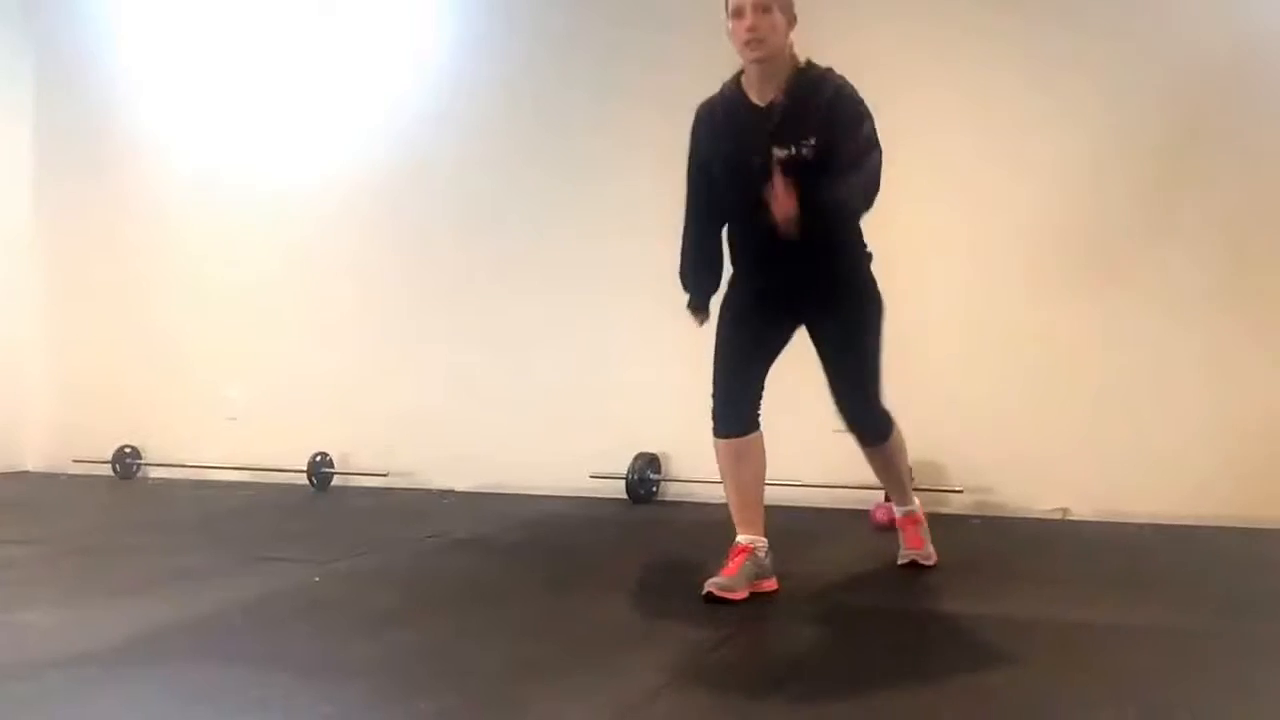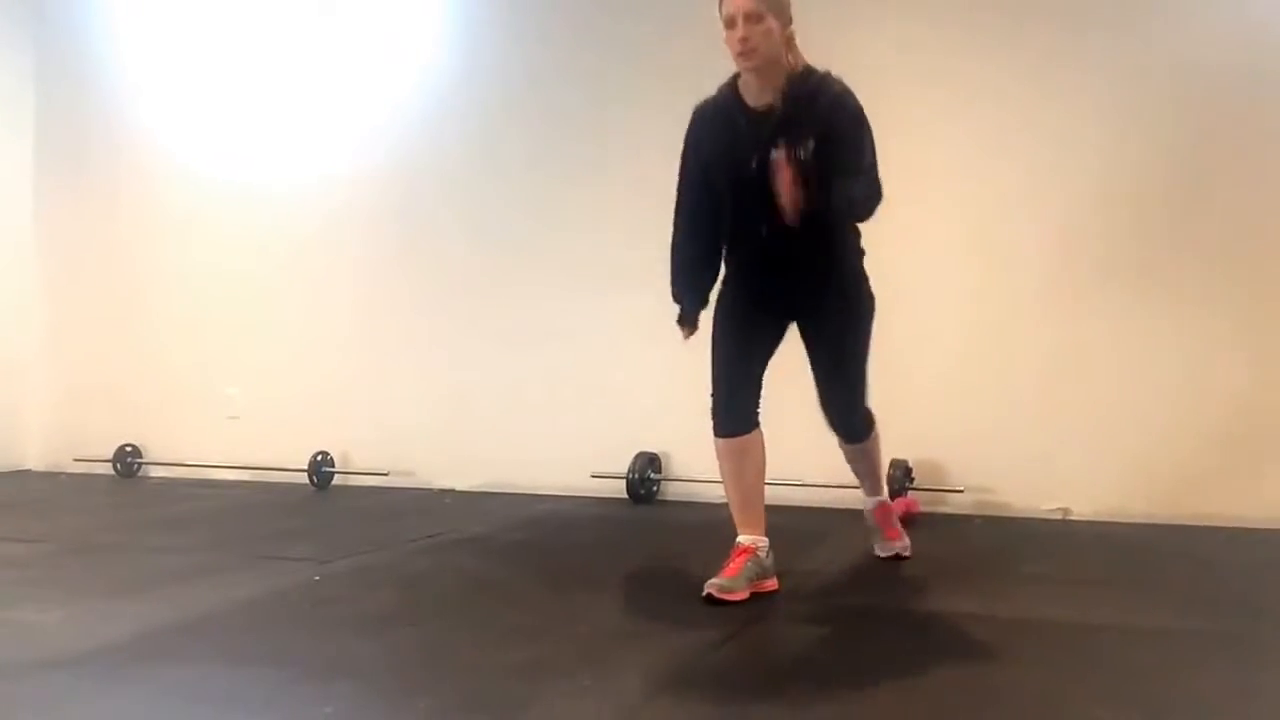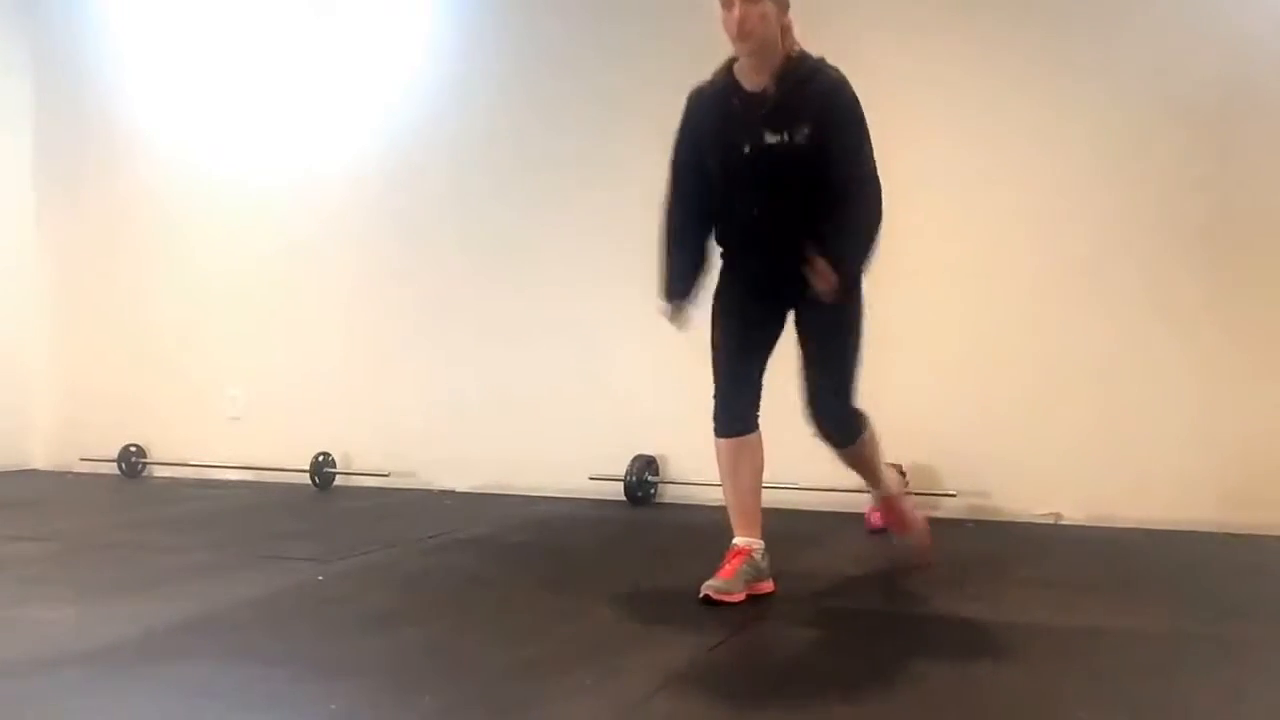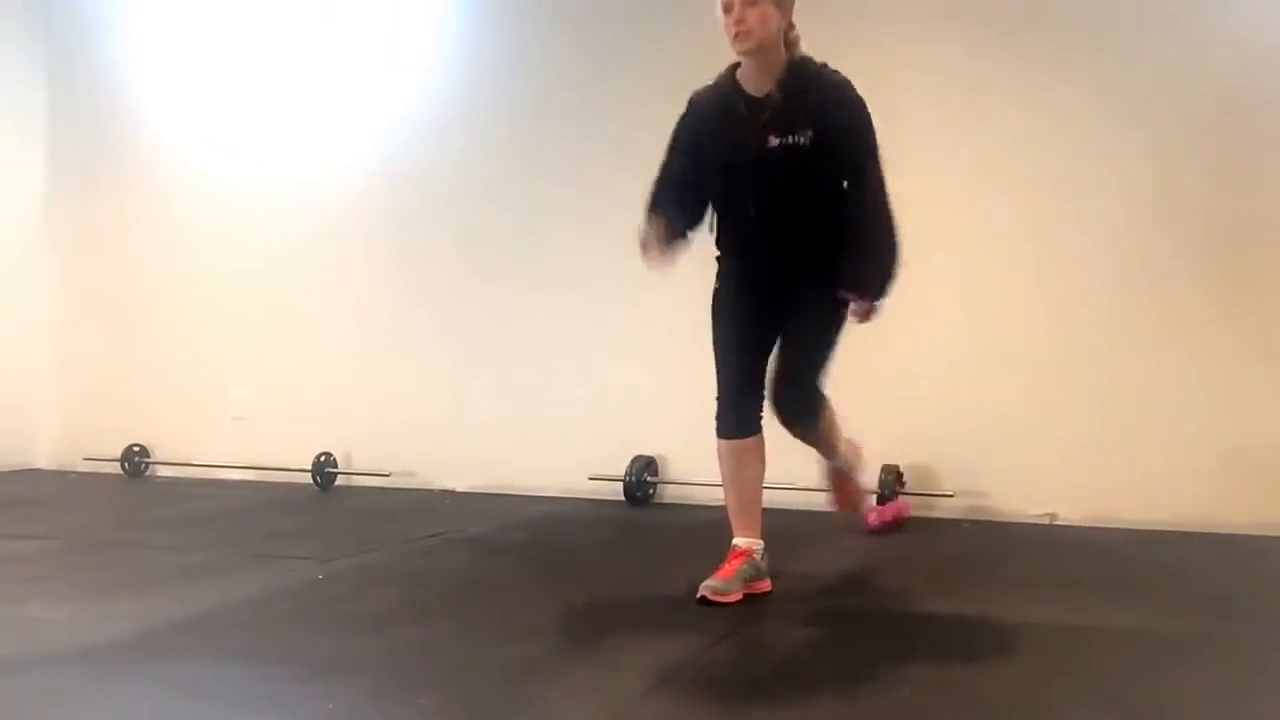
dt=1s
person 1, frame 1
left shoulder: (831, 99)
right shoulder: (714, 116)
left elbow: (863, 182)
right elbow: (704, 210)
left wrist: (807, 207)
right wrist: (698, 286)
left hip: (833, 281)
right hip: (756, 285)
left knee: (861, 412)
right knee: (731, 404)
left ankle: (906, 518)
right ankle: (751, 552)
person 1, frame 2
left shoulder: (830, 103)
right shoulder: (711, 119)
left elbow: (864, 192)
right elbow: (697, 214)
left wrist: (809, 199)
right wrist: (689, 297)
left hip: (828, 284)
right hip: (749, 286)
left knee: (846, 413)
right knee: (732, 403)
left ankle: (880, 508)
right ankle: (752, 552)
person 1, frame 3
left shoulder: (824, 90)
right shoulder: (706, 105)
left elbow: (860, 191)
right elbow: (694, 198)
left wrist: (838, 262)
right wrist: (677, 284)
left hip: (821, 274)
right hip: (747, 273)
left knee: (830, 408)
right knee: (732, 405)
left ankle: (887, 491)
right ankle: (747, 554)
person 1, frame 4
left shoulder: (828, 95)
right shoulder: (709, 108)
left elbow: (866, 191)
right elbow: (681, 192)
left wrist: (871, 277)
right wrist: (661, 228)
left hip: (820, 271)
right hip: (744, 272)
left knee: (791, 393)
right knee: (735, 403)
left ankle: (839, 456)
right ankle: (748, 555)
